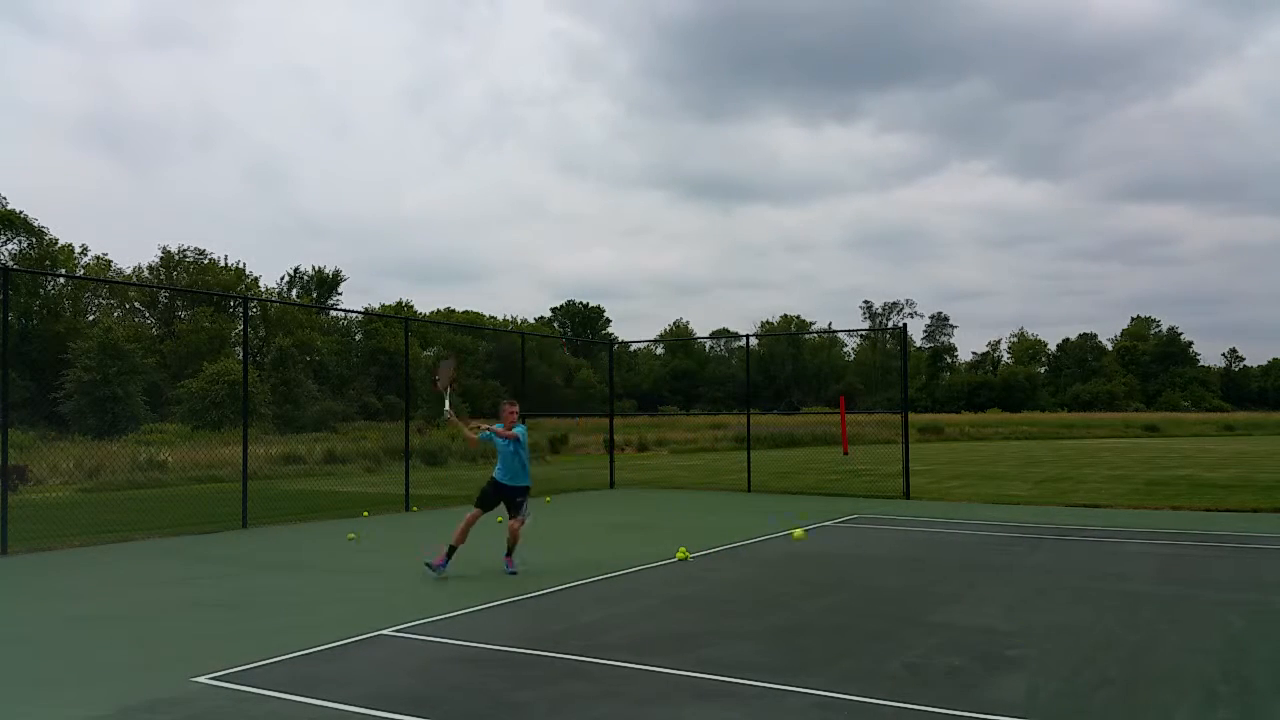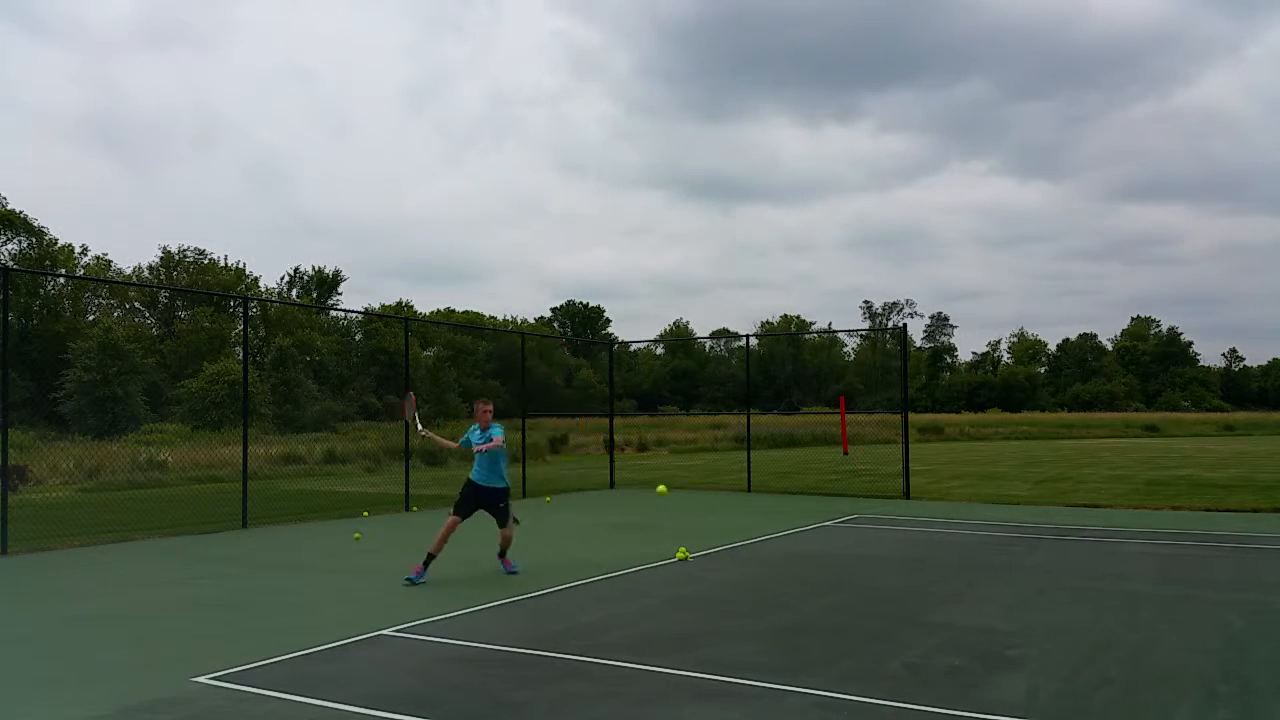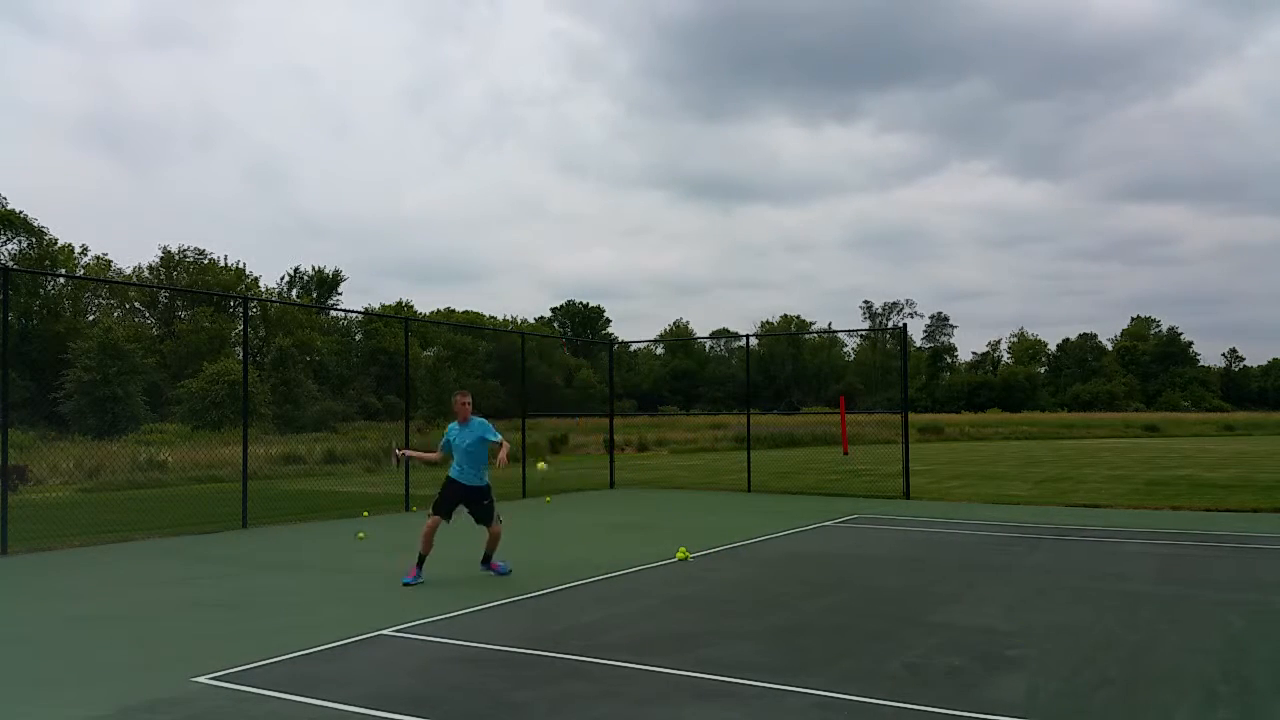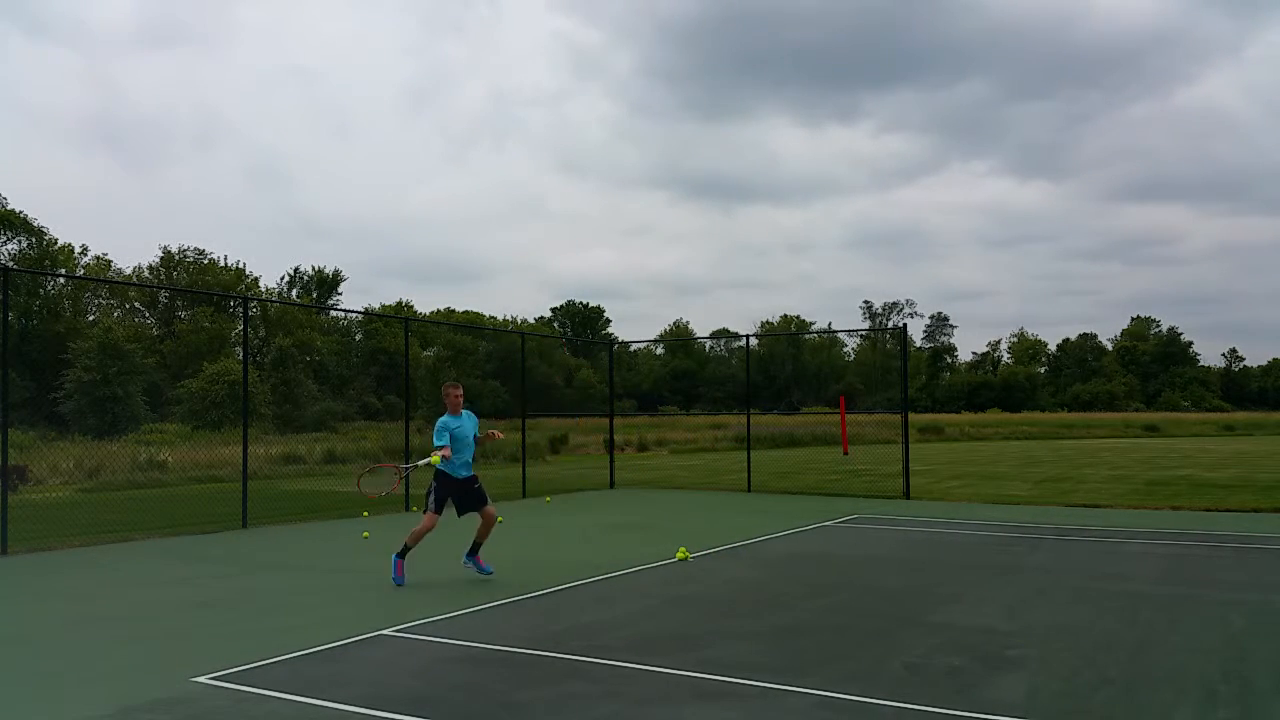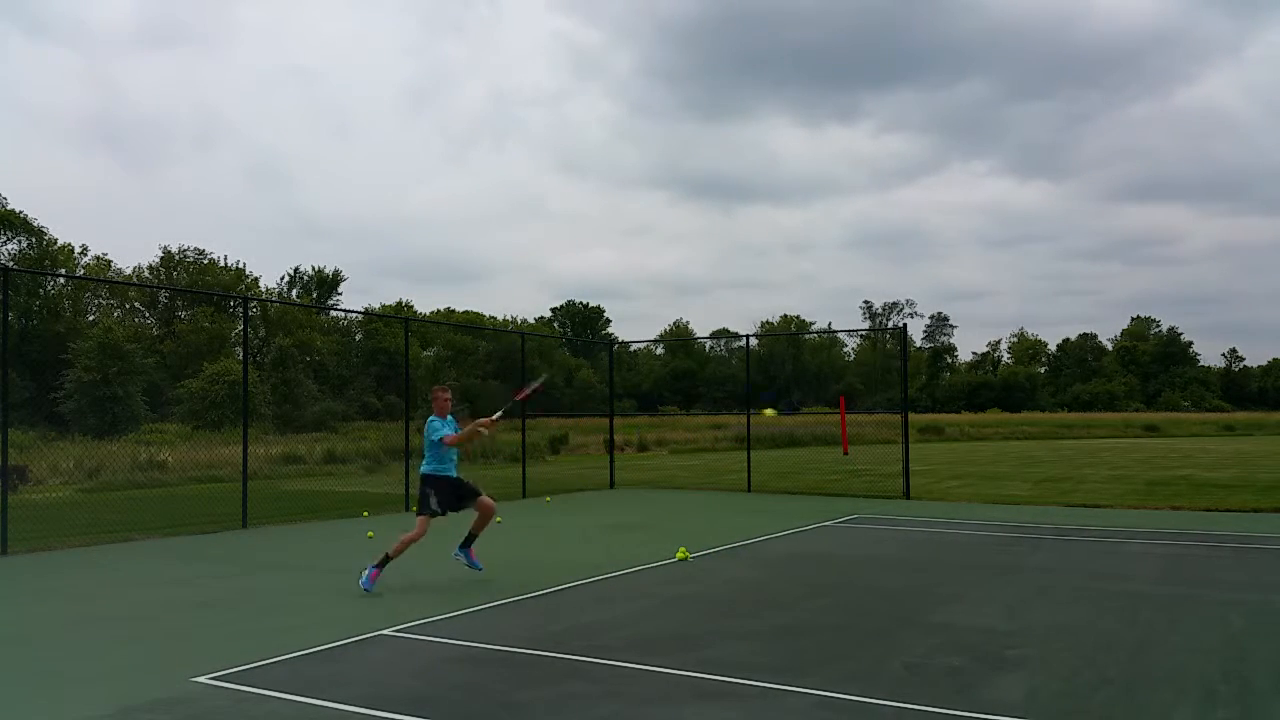
dt=0.1s
person 1, frame 1
left shoulder: (520, 430)
right shoulder: (496, 429)
left elbow: (508, 434)
right elbow: (475, 439)
left wrist: (489, 428)
right wrist: (455, 420)
left hip: (519, 486)
right hip: (498, 481)
left knee: (514, 526)
right knee: (471, 518)
left ankle: (509, 556)
right ankle: (444, 560)
person 1, frame 2
left shoulder: (496, 429)
right shoulder: (474, 430)
left elbow: (499, 443)
right elbow: (457, 445)
left wrist: (484, 447)
right wrist: (432, 437)
left hip: (498, 488)
right hip: (475, 484)
left knee: (507, 533)
right knee: (450, 524)
left ankle: (503, 558)
right ankle: (423, 568)
person 1, frame 3
left shoulder: (481, 424)
right shoulder: (451, 430)
left elbow: (504, 443)
right elbow: (438, 456)
left wrist: (503, 453)
right wrist: (411, 454)
left hip: (479, 485)
right hip: (455, 482)
left knee: (495, 531)
right knee: (431, 524)
left ankle: (487, 562)
right ankle: (418, 569)
person 1, frame 4
left shoulder: (470, 416)
right shoulder: (443, 423)
left elbow: (477, 440)
right elbow: (444, 453)
left wrist: (490, 435)
right wrist: (442, 454)
left hip: (467, 476)
right hip: (446, 475)
left knee: (490, 516)
right knee: (428, 524)
left ankle: (472, 556)
right ankle: (400, 558)
person 1, frame 5
left shoulder: (450, 420)
right shoulder: (433, 423)
right elbow: (451, 441)
left wrist: (474, 431)
right wrist: (474, 425)
left hip: (450, 477)
right hip: (433, 478)
left knee: (489, 507)
right knee: (419, 531)
left ankle: (464, 548)
right ankle: (376, 568)
